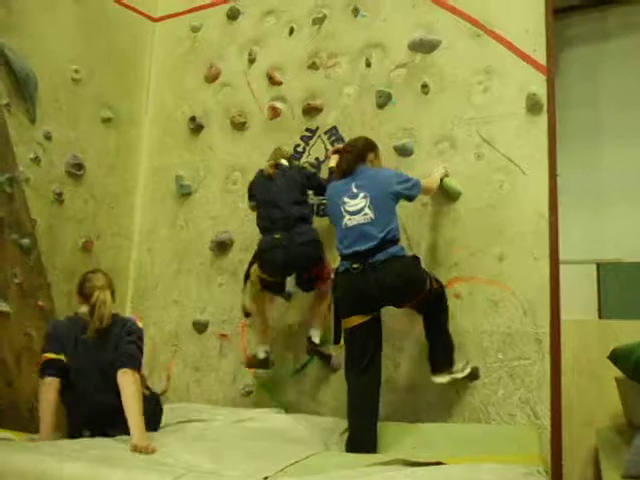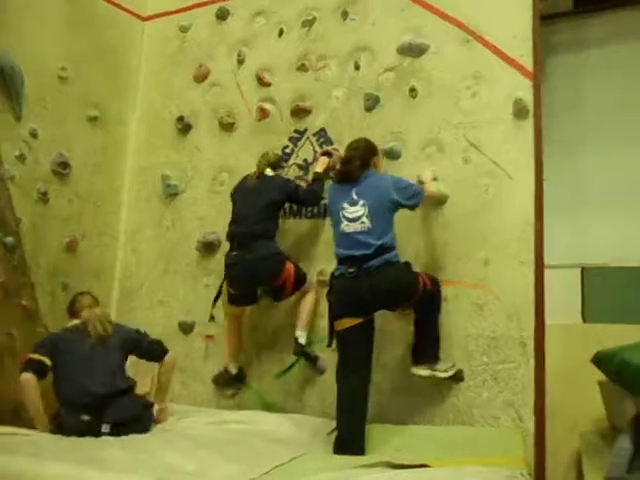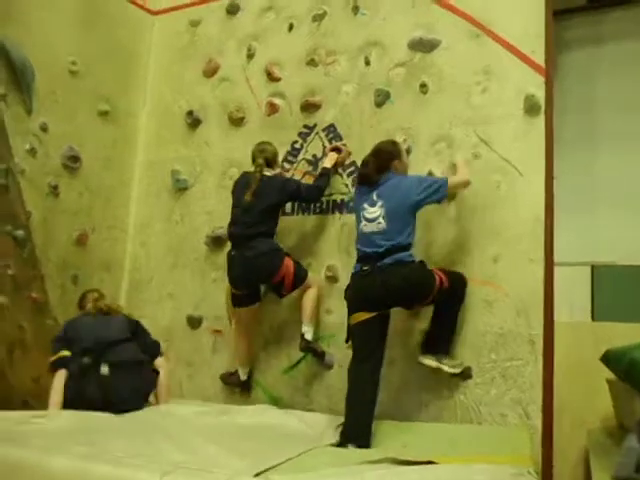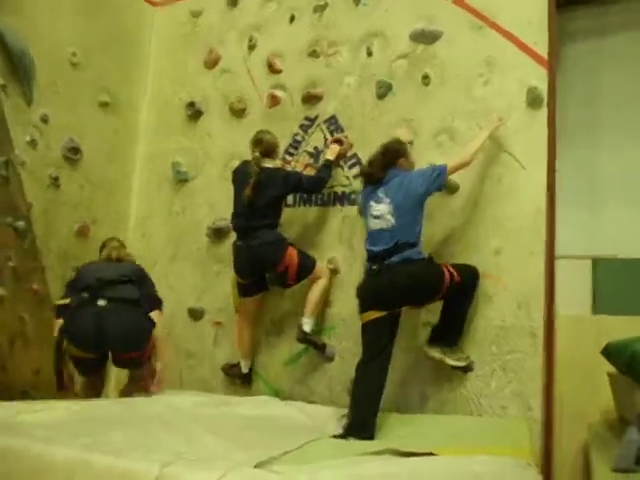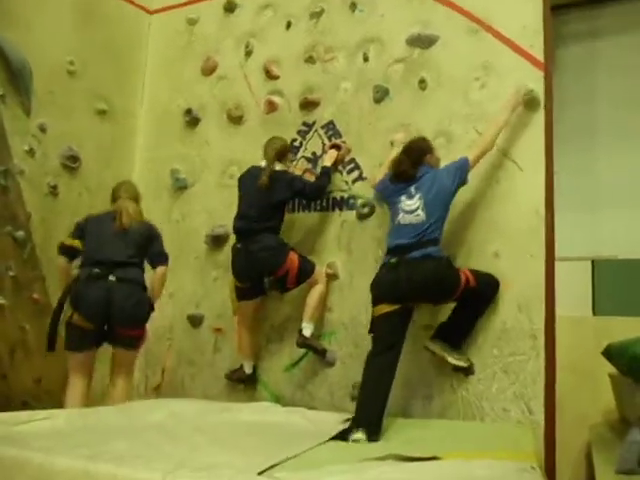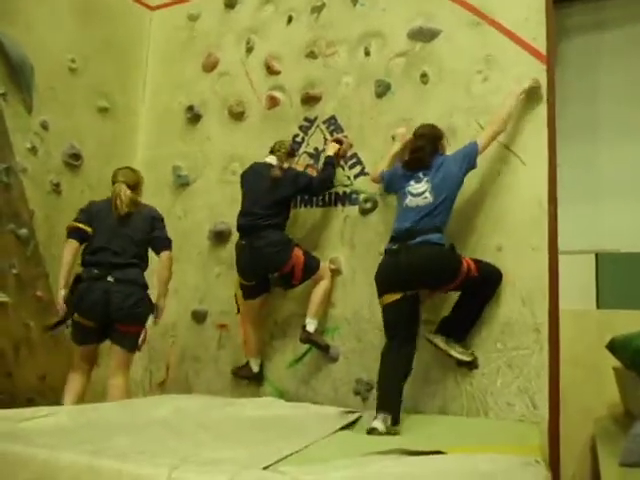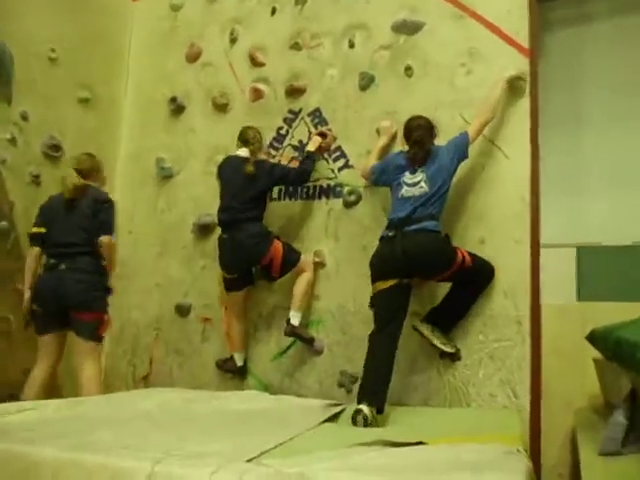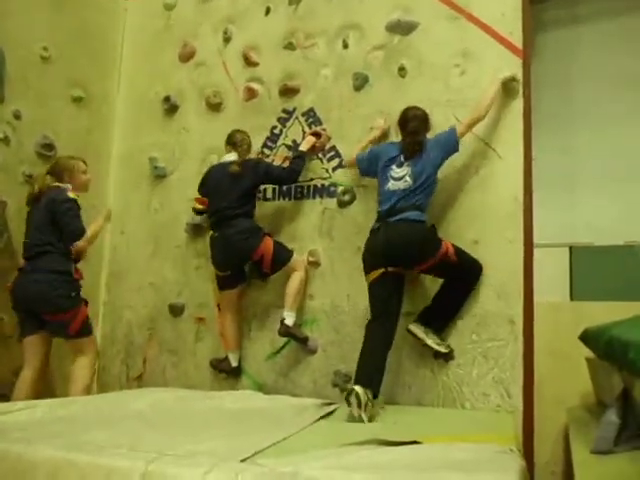
dt=0.4s
person 1, frame 1
left shoulder: (333, 190)
right shoulder: (386, 177)
right elbow: (429, 187)
right wrist: (438, 173)
left hip: (351, 283)
right hip: (392, 272)
left knee: (360, 369)
right knee: (433, 292)
left ankle: (360, 447)
right ankle: (442, 364)
person 1, frame 2
left shoulder: (335, 190)
right shoulder: (387, 184)
right elbow: (436, 195)
right wrist: (428, 179)
left hip: (346, 287)
right hip: (386, 279)
left knee: (352, 370)
right knee: (430, 287)
left ankle: (347, 447)
right ankle: (426, 359)
person 1, frame 3
left shoulder: (363, 189)
right shoulder: (408, 185)
right elbow: (463, 181)
left wrist: (393, 151)
right wrist: (460, 165)
left hip: (363, 284)
right hip: (400, 278)
left knee: (363, 363)
right knee: (455, 282)
left ankle: (353, 439)
right ankle: (435, 350)
person 1, frame 4
left shoulder: (370, 188)
right shoulder: (414, 180)
right elbow: (465, 160)
left wrist: (393, 146)
right wrist: (490, 129)
left hip: (374, 284)
right hip: (410, 275)
left knee: (372, 360)
right knee: (468, 275)
left ankle: (356, 432)
right ankle: (443, 343)
person 1, frame 5
left shoulder: (395, 186)
right shoulder: (444, 179)
left elbow: (376, 183)
right elbow: (485, 147)
left wrist: (396, 154)
right wrist: (511, 107)
left hip: (389, 277)
right hip: (426, 272)
left knee: (382, 355)
right knee: (487, 286)
left ankle: (362, 429)
right ankle: (446, 340)
person 1, frame 6
left shoulder: (402, 172)
right shoulder: (453, 164)
left elbow: (376, 177)
right elbow: (494, 129)
left wrist: (398, 147)
right wrist: (520, 94)
left hip: (391, 264)
right hip: (429, 258)
left knee: (398, 343)
right knee: (489, 276)
left ankle: (384, 416)
right ankle: (449, 335)
person 1, frame 7
left shoulder: (395, 162)
right shoulder: (447, 155)
left elbow: (367, 172)
right elbow: (484, 119)
left wrist: (383, 140)
right wrist: (504, 83)
left hip: (387, 251)
right hip: (425, 246)
left knee: (384, 331)
right knee: (481, 272)
left ankle: (368, 404)
right ankle: (435, 324)
person 1, frame 8
left shoulder: (383, 151)
right shoulder: (435, 147)
left elbow: (351, 162)
right elbow: (478, 116)
left wrist: (375, 140)
right wrist: (499, 83)
left hip: (378, 242)
right hip: (412, 235)
left knee: (381, 319)
right knee: (469, 270)
left ankle: (363, 388)
right ankle: (428, 324)
person 2, frame 1
left shoulder: (257, 180)
right shoulder: (299, 172)
left elbow: (255, 205)
right elbow: (327, 189)
right wrist: (332, 166)
left hip: (273, 247)
right hip: (305, 242)
left knee: (258, 301)
right knee: (325, 287)
left ankle: (263, 353)
right ankle: (314, 340)
person 2, frame 2
left shoulder: (242, 185)
right shoulder: (281, 184)
right elbow: (312, 197)
right wrist: (319, 170)
left hip: (236, 260)
right hip: (265, 257)
left knee: (234, 318)
right knee: (309, 289)
left ankle: (233, 372)
right ankle: (301, 342)
person 2, frame 3
left shoulder: (241, 182)
right shoulder: (280, 184)
right elbow: (314, 192)
right wrist: (328, 165)
left hip: (237, 260)
right hip: (265, 256)
left knee: (242, 324)
right knee: (311, 285)
left ankle: (242, 376)
right ankle: (307, 338)
person 2, frame 4
left shoulder: (241, 171)
right shoulder: (282, 177)
right elbow: (316, 183)
right wrist: (330, 157)
left hip: (243, 251)
right hip: (270, 246)
left knee: (245, 315)
right knee: (323, 274)
left ankle: (244, 369)
right ankle: (306, 329)
person 2, frame 5
left shoulder: (247, 175)
right shoulder: (286, 179)
right elbow: (317, 190)
right wrist: (328, 163)
left hip: (242, 254)
right hip: (269, 249)
left knee: (245, 319)
right knee: (319, 278)
left ankle: (247, 371)
right ankle: (306, 334)
person 2, frame 6
left shoulder: (250, 172)
right shoulder: (290, 176)
right elbow: (323, 183)
right wrist: (330, 155)
left hip: (246, 250)
right hip: (274, 246)
left knee: (250, 317)
right knee: (325, 274)
left ankle: (254, 368)
right ankle: (310, 329)
person 2, frame 7
left shoulder: (226, 165)
right shoulder: (265, 169)
right elbow: (301, 176)
right wrist: (311, 149)
left hip: (228, 244)
right hip: (255, 239)
left knee: (234, 308)
right knee: (306, 266)
left ankle: (237, 362)
right ankle: (294, 322)
person 2, frame 8
left shoulder: (211, 174)
right shoulder: (254, 167)
left elbow: (200, 210)
right elbow: (290, 175)
right wrist: (303, 149)
left hip: (220, 244)
right hip: (247, 236)
left knee: (227, 308)
right knee: (299, 265)
left ankle: (232, 362)
right ankle: (288, 322)
person 3, frame 1
left shoulder: (60, 330)
right shoulder: (128, 328)
left elbow: (50, 380)
right elbow: (127, 375)
left wrist: (45, 439)
right wrist: (139, 434)
left hip: (82, 434)
right hip: (127, 429)
person 3, frame 2
left shoulder: (55, 341)
right shoulder: (121, 332)
left elbow: (27, 377)
right elbow: (168, 358)
left wrist: (42, 425)
right wrist: (160, 403)
left hip: (75, 429)
right hip: (125, 424)
person 3, frame 3
left shoulder: (70, 327)
right shoulder: (127, 321)
left elbow: (61, 372)
right elbow: (159, 360)
right wrist: (163, 405)
left hip: (87, 384)
right hip: (131, 377)
person 3, frame 4
left shoulder: (84, 271)
right shoulder: (137, 270)
left elbow: (62, 316)
right elbow: (154, 311)
right wrist: (157, 359)
left hip: (83, 320)
right hip: (127, 318)
left knee: (91, 390)
right knee: (141, 380)
person 3, frame 5
left shoulder: (90, 222)
right shoulder: (147, 229)
left elbow: (64, 259)
right elbow: (161, 269)
left wrist: (70, 293)
right wrist: (148, 302)
left hip: (89, 292)
right hip: (129, 295)
left knee: (78, 375)
right knee: (122, 375)
person 3, frame 6
left shoulder: (92, 209)
right shoulder: (150, 215)
left elbow: (73, 244)
right elbow: (165, 255)
left wrist: (62, 287)
right wrist: (161, 297)
left hip: (91, 291)
right hip: (129, 294)
left knee: (81, 367)
right knee: (118, 372)
person 3, frame 7
left shoulder: (51, 203)
right shoulder: (100, 197)
left elbow: (35, 248)
right elbow: (105, 240)
left wrist: (28, 289)
right wrist: (110, 270)
left hip: (51, 282)
right hip: (85, 282)
left knee: (45, 363)
right knee: (89, 362)
person 3, frame 8
left shoulder: (41, 202)
right shoulder: (63, 197)
right elbow: (80, 243)
right wrist: (101, 221)
left hip: (27, 285)
right hip: (53, 284)
left knee: (33, 365)
right knee: (87, 352)
